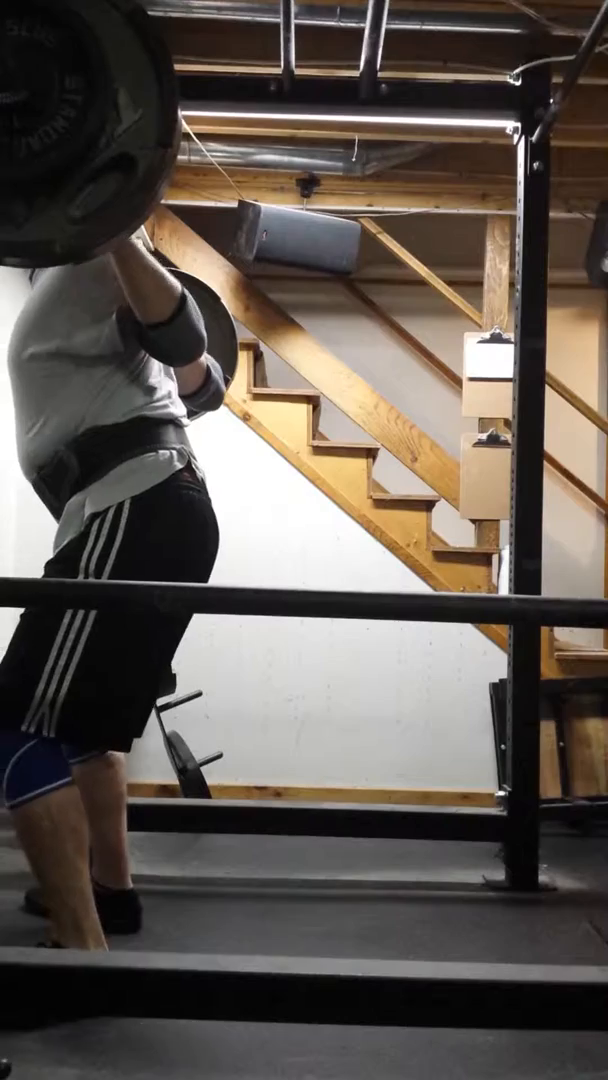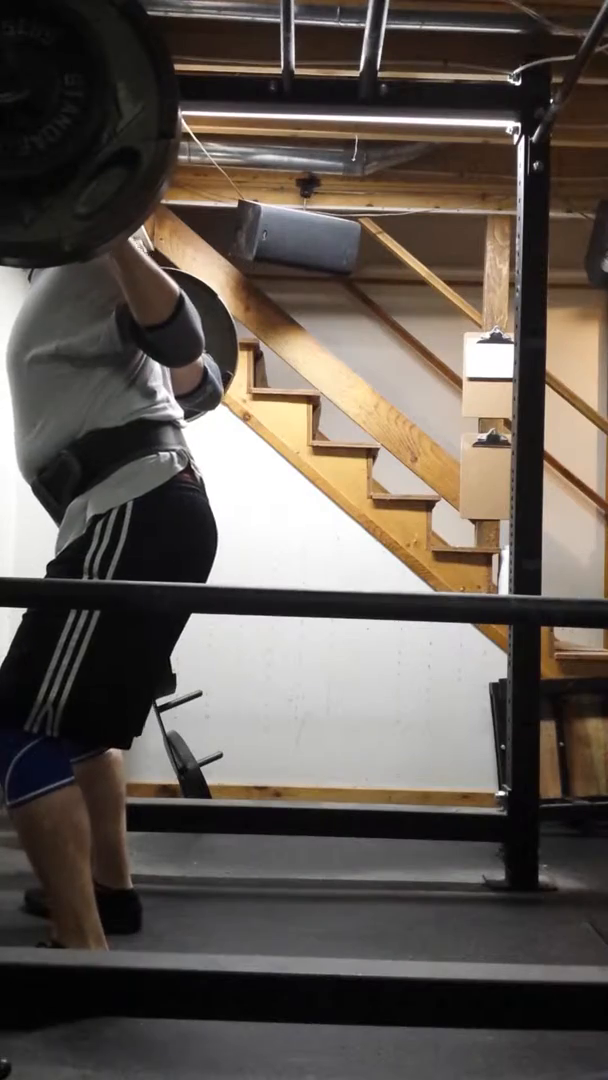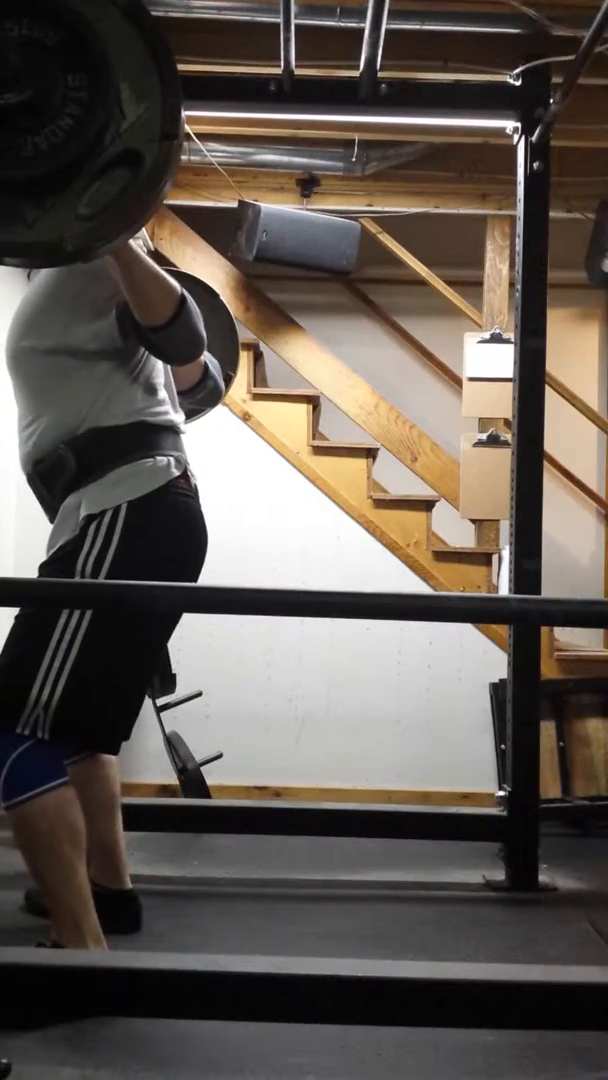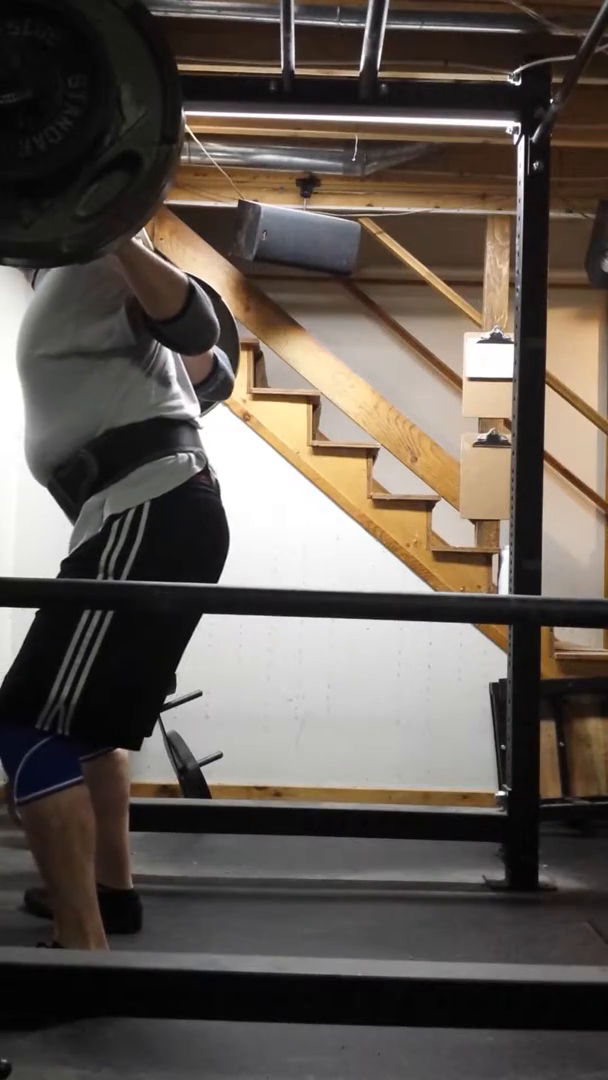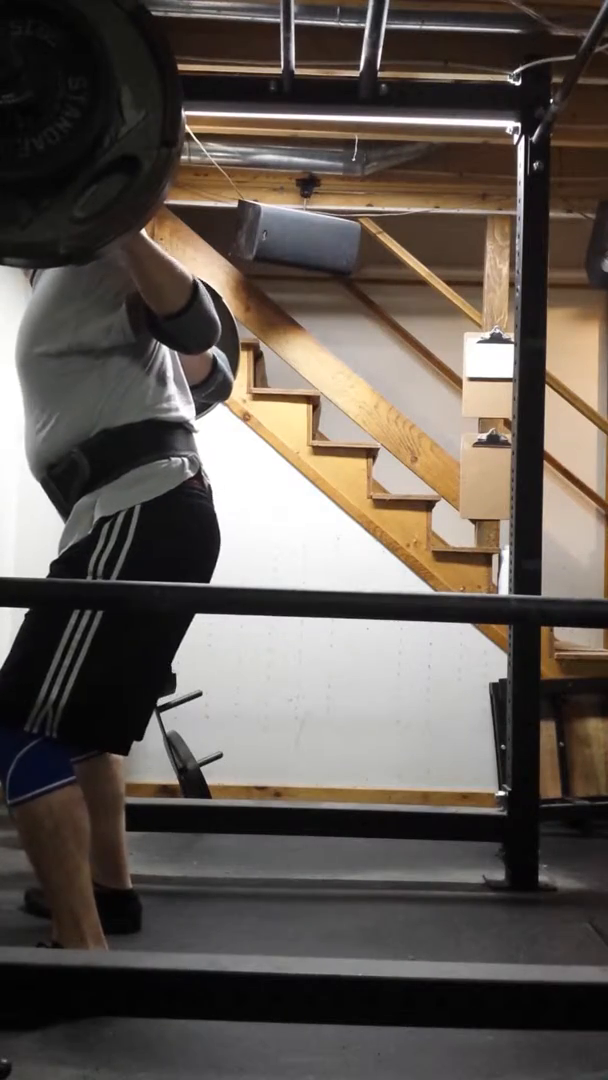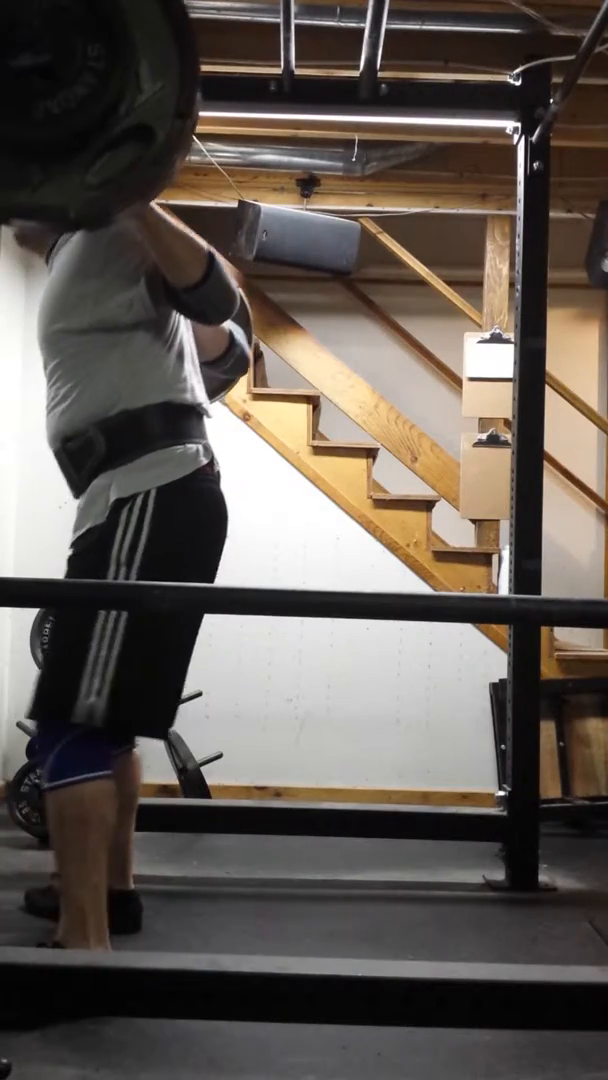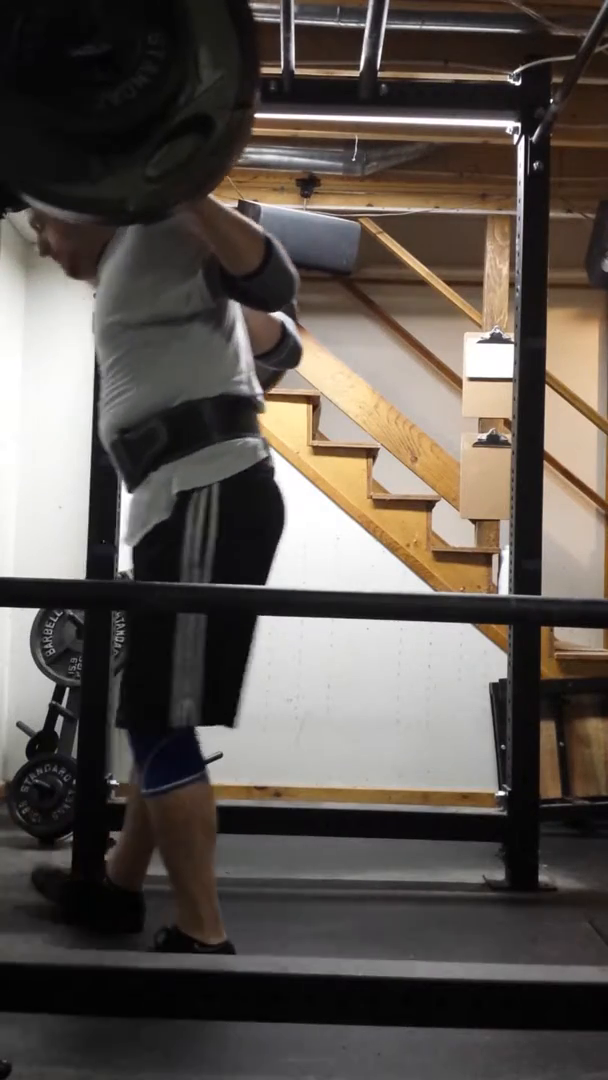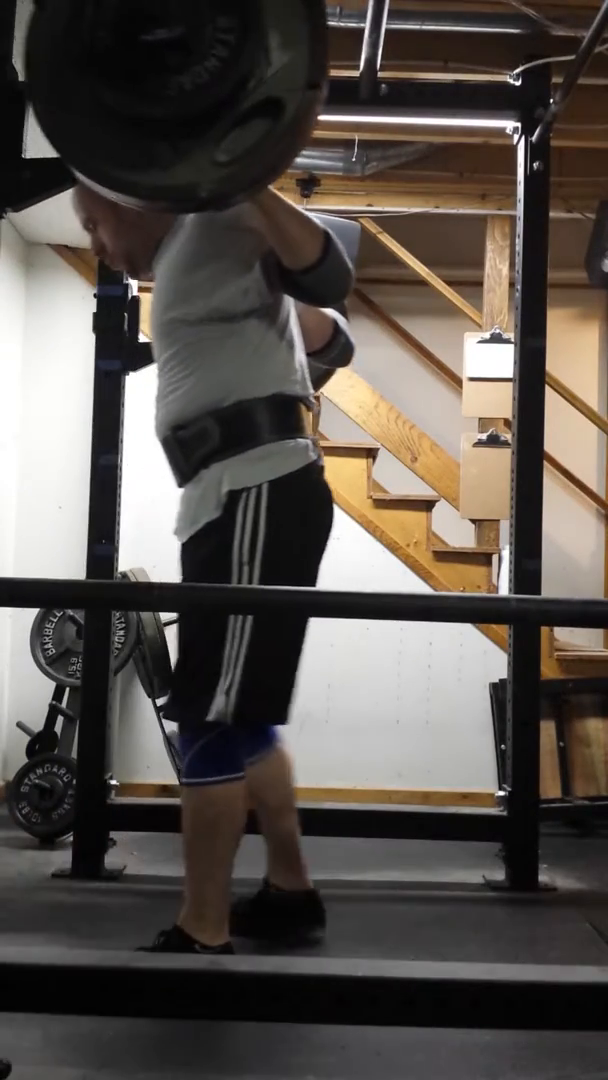
dt=0.4s
person 1, frame 1
left shoulder: (80, 267)
right shoulder: (83, 278)
left elbow: (176, 334)
right elbow: (201, 381)
left hip: (135, 518)
right hip: (152, 516)
right knee: (77, 717)
left ankle: (81, 948)
right ankle: (108, 889)
person 1, frame 2
left shoulder: (80, 269)
right shoulder: (87, 279)
left elbow: (175, 335)
right elbow: (197, 381)
left hip: (135, 519)
right hip: (150, 517)
right knee: (73, 716)
left ankle: (82, 948)
right ankle: (109, 889)
person 1, frame 3
left shoulder: (79, 266)
right shoulder: (78, 279)
left elbow: (179, 332)
right elbow: (198, 378)
left hip: (128, 519)
right hip: (139, 519)
right knee: (65, 718)
left ankle: (81, 948)
right ankle: (108, 889)
person 1, frame 4
left shoulder: (84, 263)
right shoulder: (78, 280)
left elbow: (194, 325)
right elbow: (207, 371)
left hip: (150, 516)
right hip: (156, 516)
right knee: (80, 714)
left ankle: (82, 947)
right ankle: (109, 889)
person 1, frame 5
left shoulder: (87, 261)
right shoulder: (75, 278)
left elbow: (196, 326)
right elbow: (208, 374)
left hip: (140, 520)
right hip: (147, 519)
right knee: (72, 717)
left ankle: (81, 950)
right ankle: (108, 888)
person 1, frame 6
left shoulder: (104, 235)
right shoulder: (94, 255)
left elbow: (212, 296)
right elbow: (226, 349)
left hip: (150, 503)
right hip: (147, 503)
left knee: (75, 720)
right knee: (98, 713)
left ankle: (81, 944)
right ankle: (108, 887)
person 1, frame 7
left shoulder: (154, 234)
right shoulder: (144, 264)
left elbow: (270, 278)
right elbow: (277, 342)
left hip: (209, 498)
right hip: (189, 502)
left knee: (164, 721)
right knee: (156, 711)
left ankle: (200, 938)
right ankle: (118, 885)
person 1, frame 8
left shoulder: (211, 229)
right shoulder: (196, 260)
left elbow: (327, 275)
right elbow: (330, 340)
left hip: (259, 497)
right hip: (239, 500)
left knee: (211, 714)
right knee: (240, 711)
left ankle: (201, 937)
right ankle: (290, 890)
